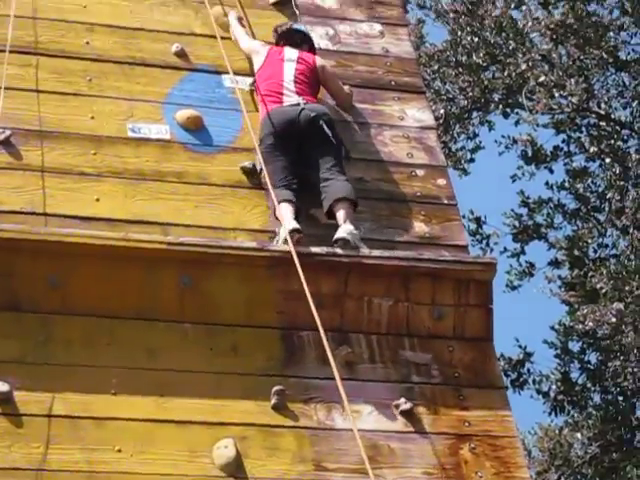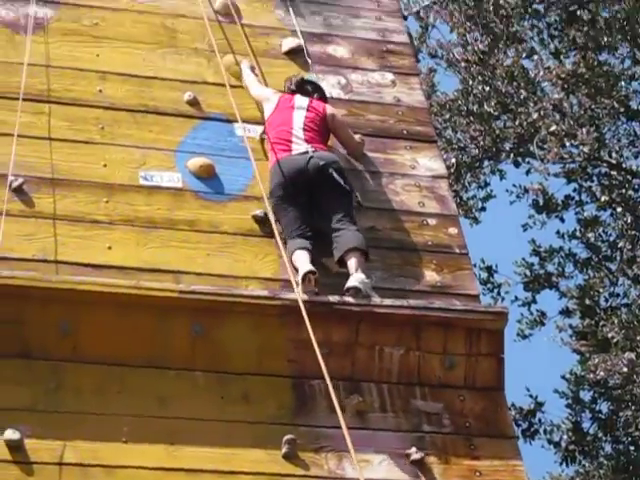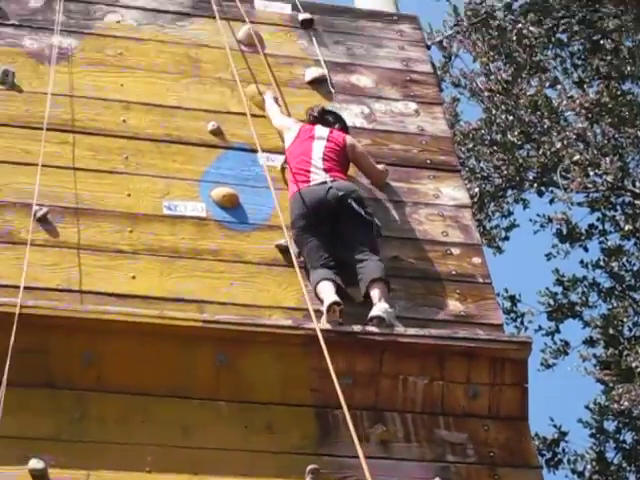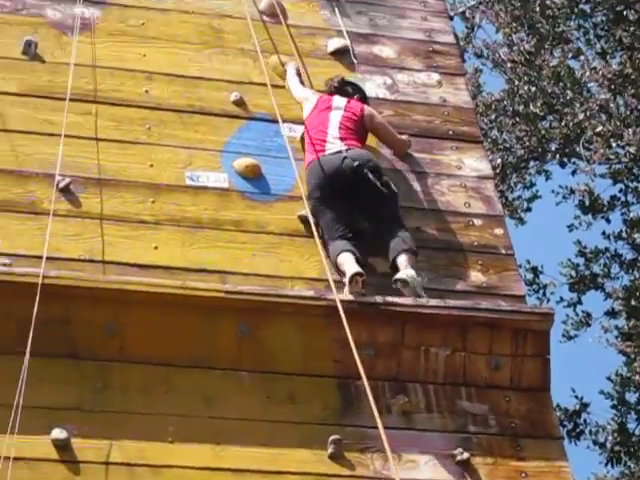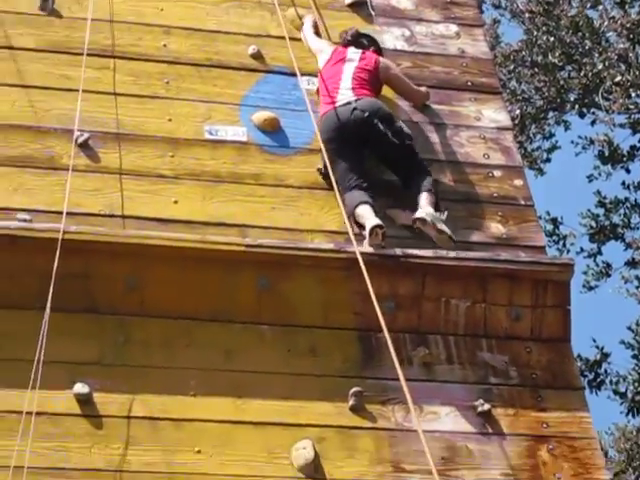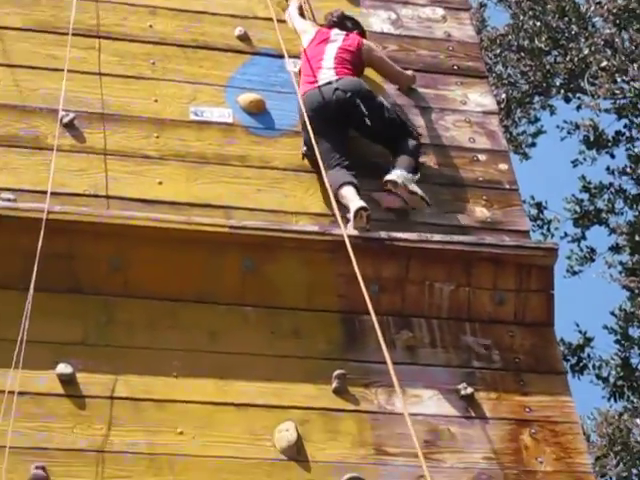
dt=0.1s
person 1, frame 1
left shoulder: (262, 51)
right shoulder: (317, 62)
left elbow: (237, 33)
right elbow: (345, 101)
left wrist: (233, 18)
right wrist: (346, 90)
left hip: (275, 120)
right hip: (314, 115)
left knee: (282, 182)
right knee: (332, 174)
left ankle: (288, 223)
right ankle: (346, 224)
person 1, frame 2
left shoulder: (272, 99)
right shoulder: (326, 110)
left elbow: (250, 81)
right elbow: (356, 150)
left wrist: (246, 66)
right wrist: (358, 140)
left hip: (284, 168)
right hip: (323, 163)
left knee: (297, 233)
right knee: (342, 223)
left ankle: (305, 266)
right ankle: (357, 273)
person 1, frame 3
left shoulder: (293, 129)
right shoulder: (347, 139)
left elbow: (273, 111)
right elbow: (379, 179)
left wrist: (269, 97)
right wrist: (382, 169)
left hip: (305, 199)
right hip: (343, 193)
left knee: (320, 263)
right knee: (365, 253)
left ankle: (329, 297)
right ankle: (380, 303)
person 1, frame 4
left shoulder: (313, 99)
right shoulder: (364, 110)
left elbow: (293, 82)
right elbow: (401, 147)
left wrist: (291, 67)
right wrist: (404, 141)
left hip: (319, 168)
right hip: (359, 162)
left knee: (336, 234)
right knee: (391, 224)
left ankle: (350, 268)
right ankle: (406, 270)
person 1, frame 5
left shoulder: (327, 51)
right shoulder: (380, 62)
left elbow: (308, 35)
right elbow: (419, 98)
left wrist: (309, 21)
right wrist: (424, 92)
left hip: (331, 121)
right hip: (368, 111)
left knee: (352, 184)
right knee: (415, 169)
left ankle: (370, 220)
right ankle: (426, 209)
person 1, frame 6
left shoulder: (313, 33)
right shoulder: (363, 45)
right elbow: (404, 79)
right wrist: (408, 77)
left hip: (314, 100)
right hip: (351, 90)
left knee: (335, 165)
right knee: (407, 140)
left ankle: (354, 203)
right ankle: (400, 173)
